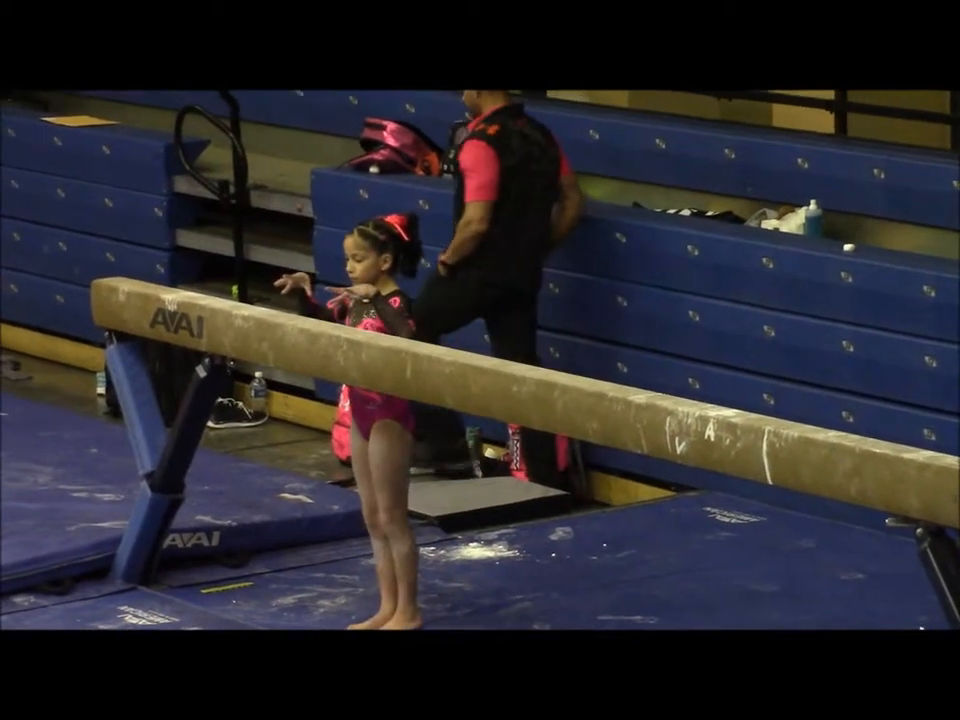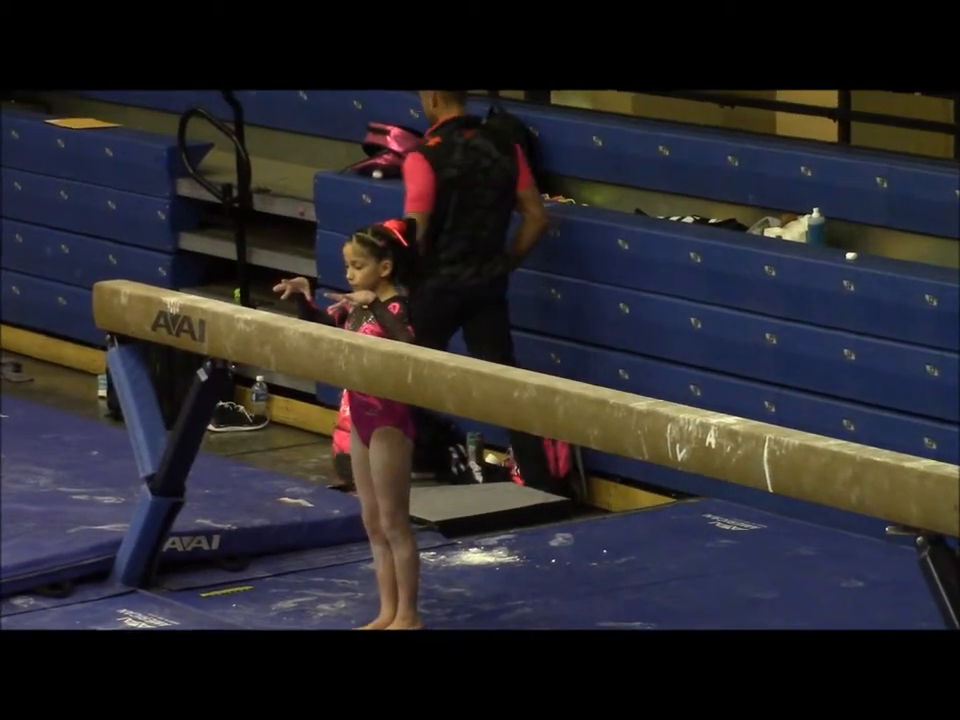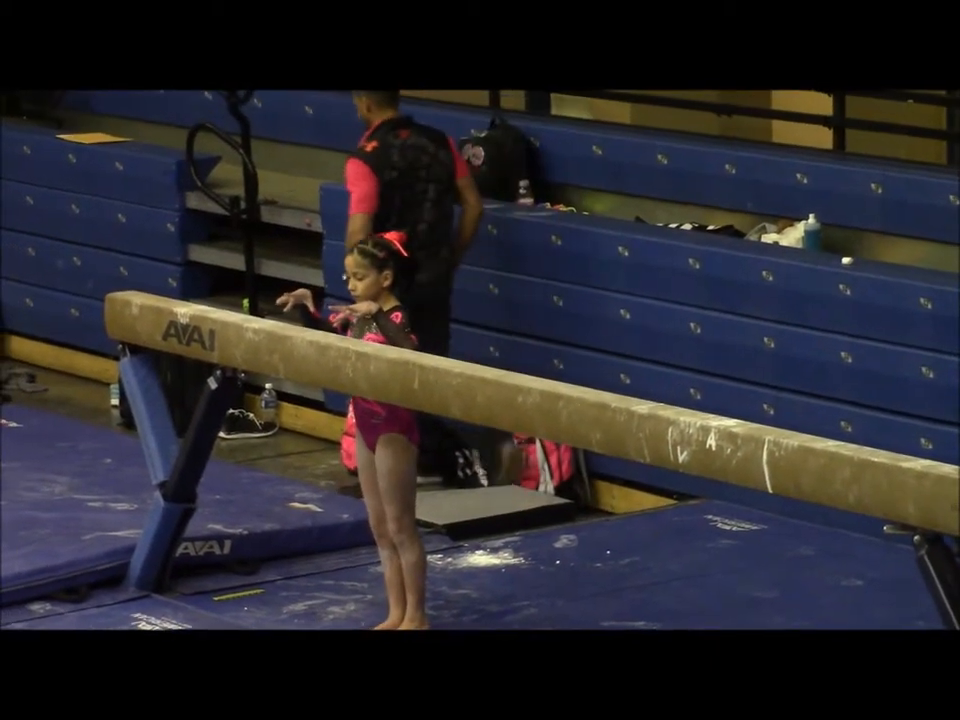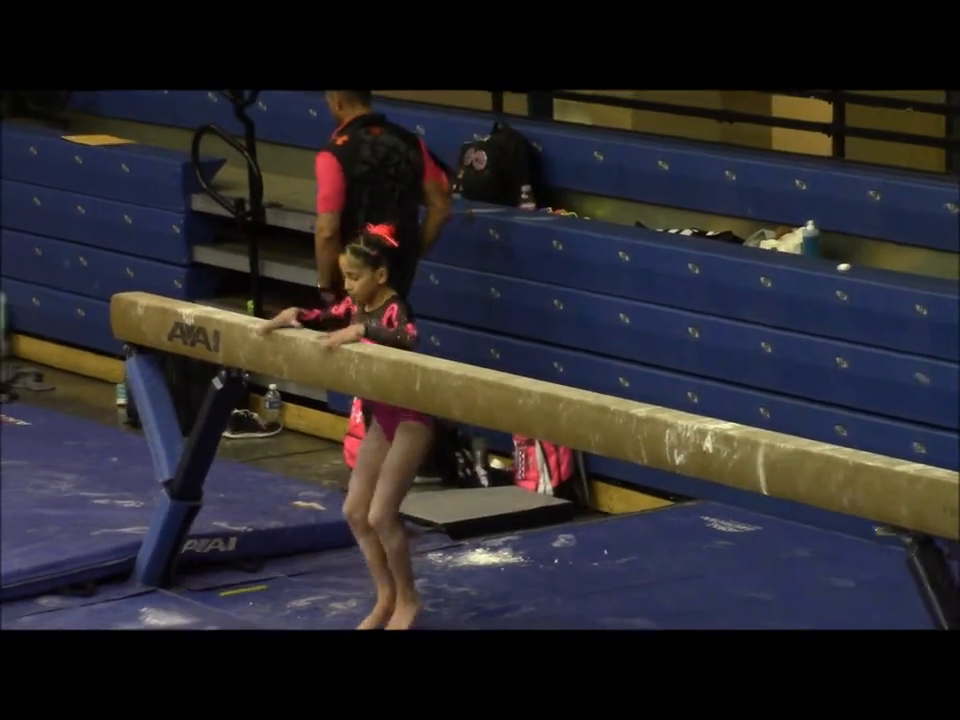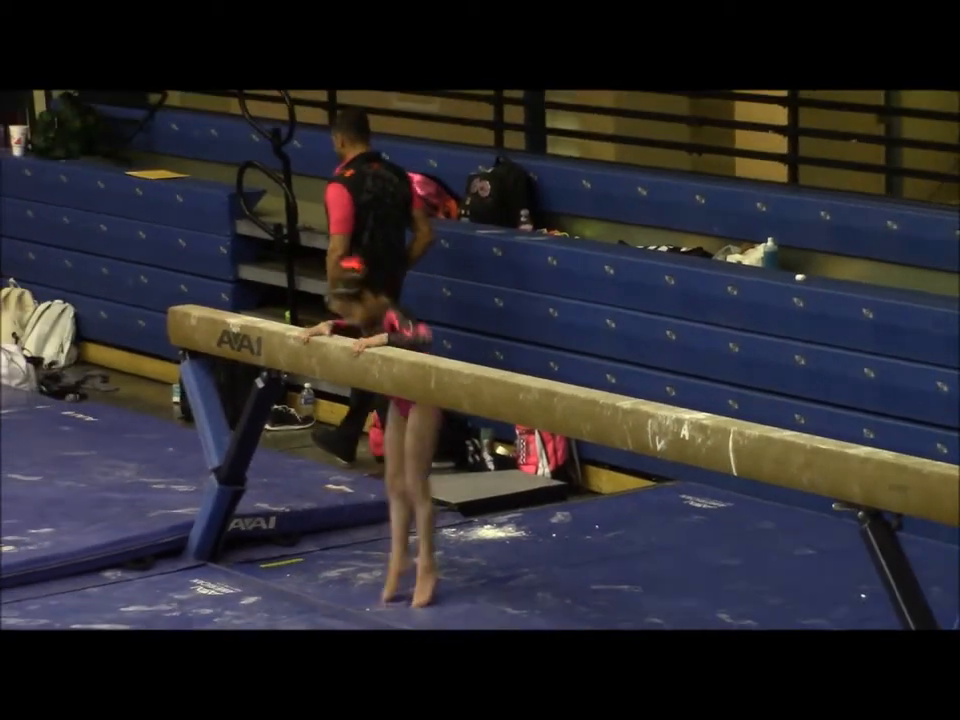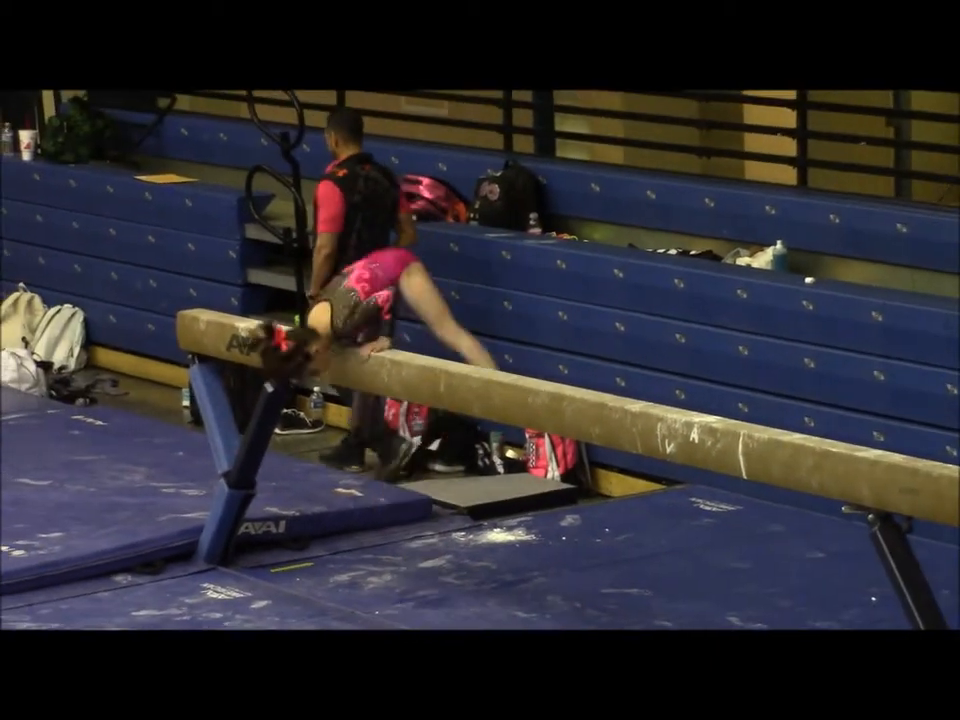
dt=0.3s
person 1, frame 1
left shoulder: (394, 303)
right shoulder: (354, 299)
left elbow: (408, 339)
right elbow: (319, 319)
left wrist: (376, 298)
right wrist: (303, 291)
left hip: (389, 416)
right hip: (361, 414)
left knee: (392, 518)
right knee: (372, 518)
left ankle: (408, 611)
right ankle: (387, 608)
person 1, frame 2
left shoulder: (394, 308)
right shoulder: (353, 306)
left elbow: (406, 345)
right elbow: (318, 324)
left wrist: (374, 304)
right wrist: (303, 296)
left hip: (389, 423)
right hip: (361, 419)
left knee: (394, 524)
right knee: (373, 523)
left ankle: (408, 616)
right ankle: (387, 613)
person 1, frame 3
left shoulder: (396, 317)
right shoulder: (358, 313)
left elbow: (410, 352)
right elbow: (322, 332)
left wrist: (376, 315)
right wrist: (306, 305)
left hip: (394, 429)
right hip: (366, 426)
left knee: (401, 528)
right knee: (379, 527)
left ankle: (416, 617)
right ankle: (396, 615)
person 1, frame 4
left shoulder: (394, 310)
right shoulder: (354, 306)
left elbow: (407, 343)
right elbow: (321, 319)
left wrist: (363, 329)
right wrist: (294, 315)
left hip: (409, 421)
right hip: (382, 420)
left knee: (381, 516)
right knee: (355, 513)
left ankle: (407, 598)
right ankle: (385, 600)
person 1, frame 5
left shoulder: (392, 316)
right shoulder: (356, 312)
left elbow: (422, 341)
right elbow: (342, 327)
left wrist: (384, 339)
right wrist: (327, 327)
left hip: (421, 401)
right hip: (399, 399)
left knee: (415, 485)
right knee: (395, 486)
left ankle: (426, 568)
right ankle: (397, 566)
person 1, frame 6
left shoulder: (339, 323)
right shoulder: (315, 326)
left elbow: (385, 298)
left wrist: (380, 337)
left hip: (399, 267)
right hip: (379, 273)
left knee: (447, 330)
person 2, frame 1
left shoulder: (481, 142)
right shoulder: (540, 134)
left elbow: (475, 222)
right elbow: (573, 203)
left wrist: (448, 258)
left hip: (477, 272)
right hip: (523, 273)
left knee: (411, 341)
left ankle: (443, 439)
right ankle: (546, 478)
person 2, frame 2
left shoulder: (425, 155)
right shoulder: (503, 145)
left elbow: (414, 234)
right elbow: (536, 217)
left hip: (437, 283)
right hip: (488, 281)
right ankle: (540, 483)
person 2, frame 3
left shoulder: (365, 158)
right shoulder: (438, 141)
left elbow: (358, 234)
right elbow: (474, 205)
right wrist: (453, 255)
left hip: (390, 282)
right hip: (436, 275)
person 2, frame 4
left shoulder: (334, 155)
right shoulder: (410, 143)
left elbow: (328, 229)
right elbow: (440, 207)
left wrist: (326, 284)
right hip: (401, 264)
person 2, frame 5
left shoulder: (342, 185)
right shoulder: (398, 176)
left elbow: (339, 250)
right elbow: (424, 232)
left wrist: (334, 293)
right hip: (389, 285)
right ankle: (343, 437)
person 2, frame 6
left shoulder: (333, 183)
right shoulder: (385, 178)
left elbow: (326, 248)
right elbow: (407, 234)
left wrist: (314, 292)
left ankle: (369, 447)
right ankle: (353, 447)
